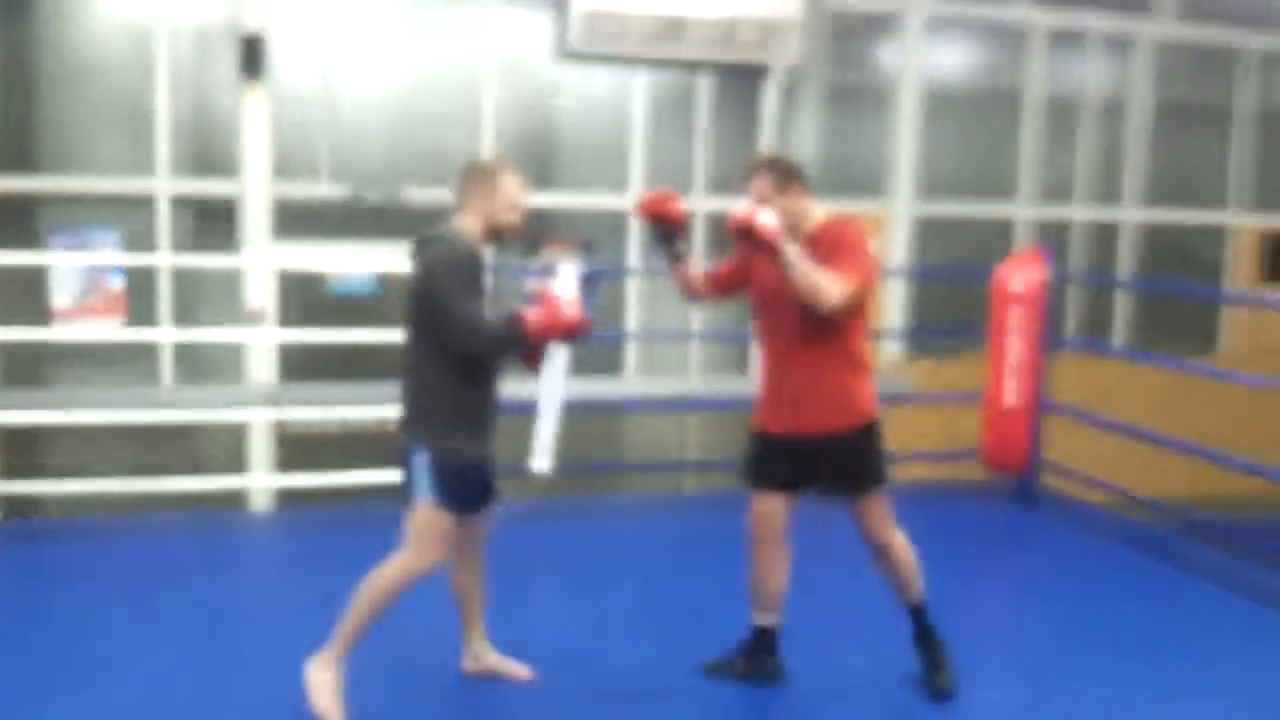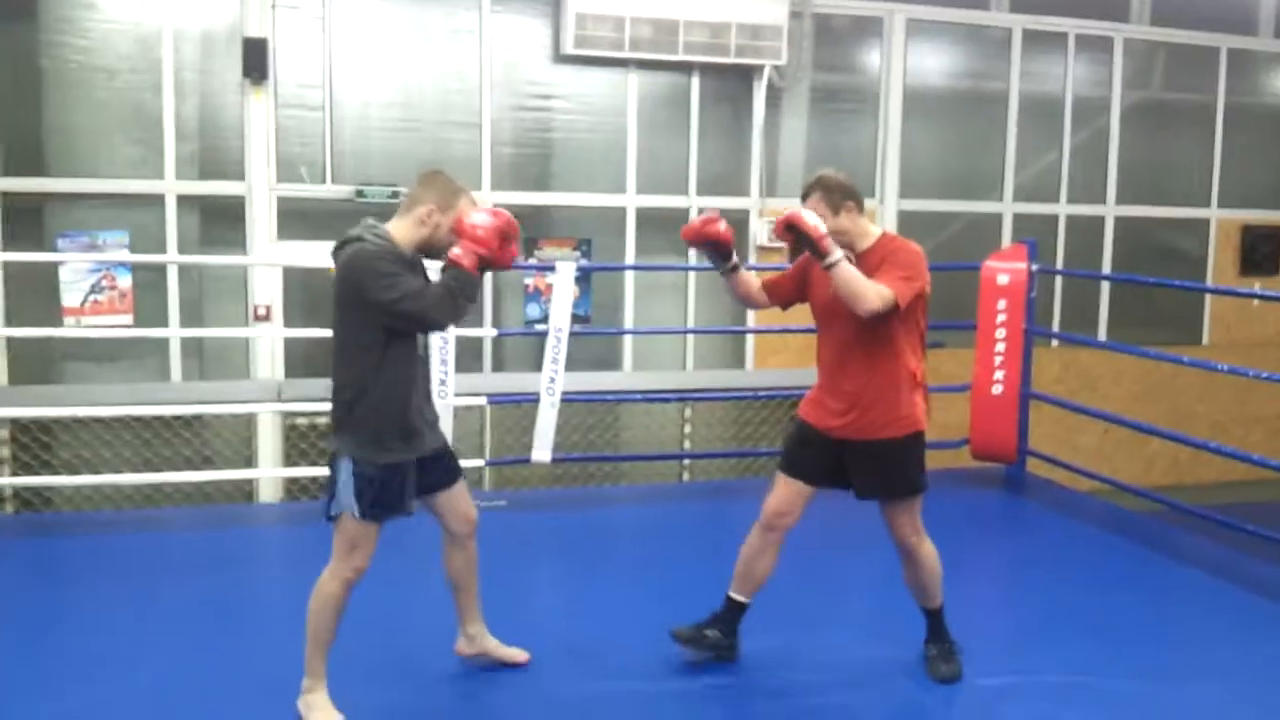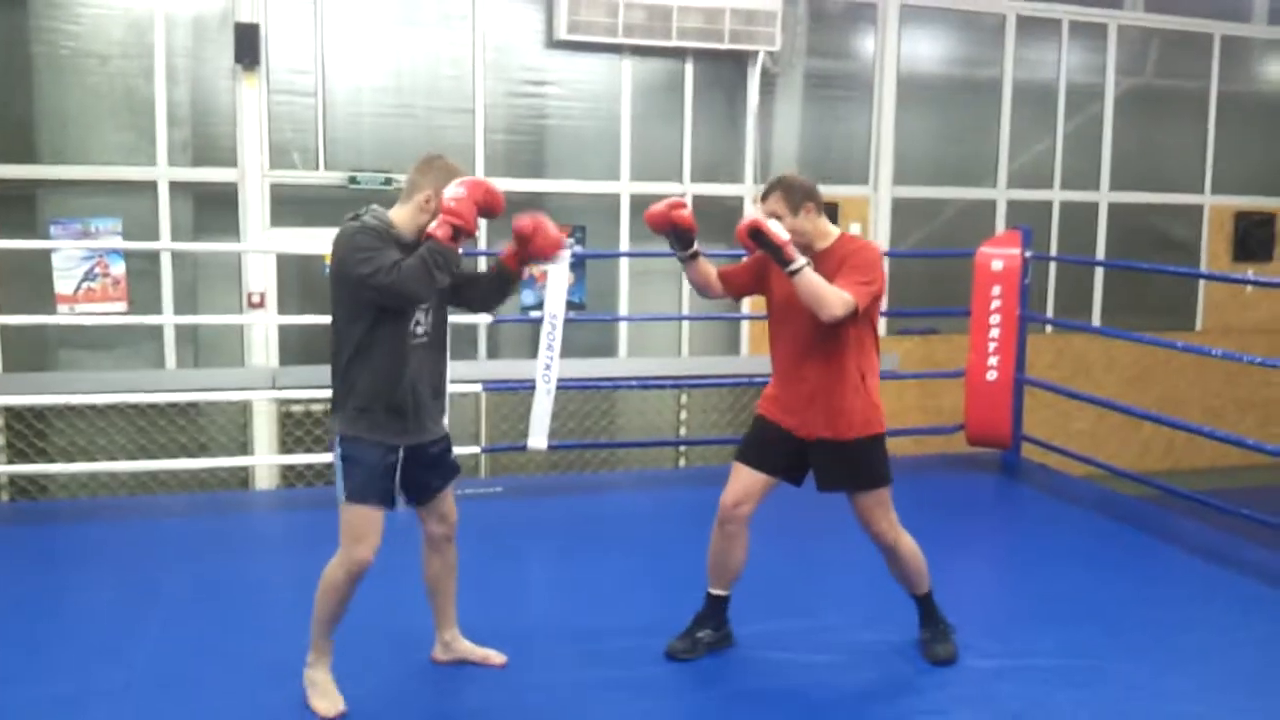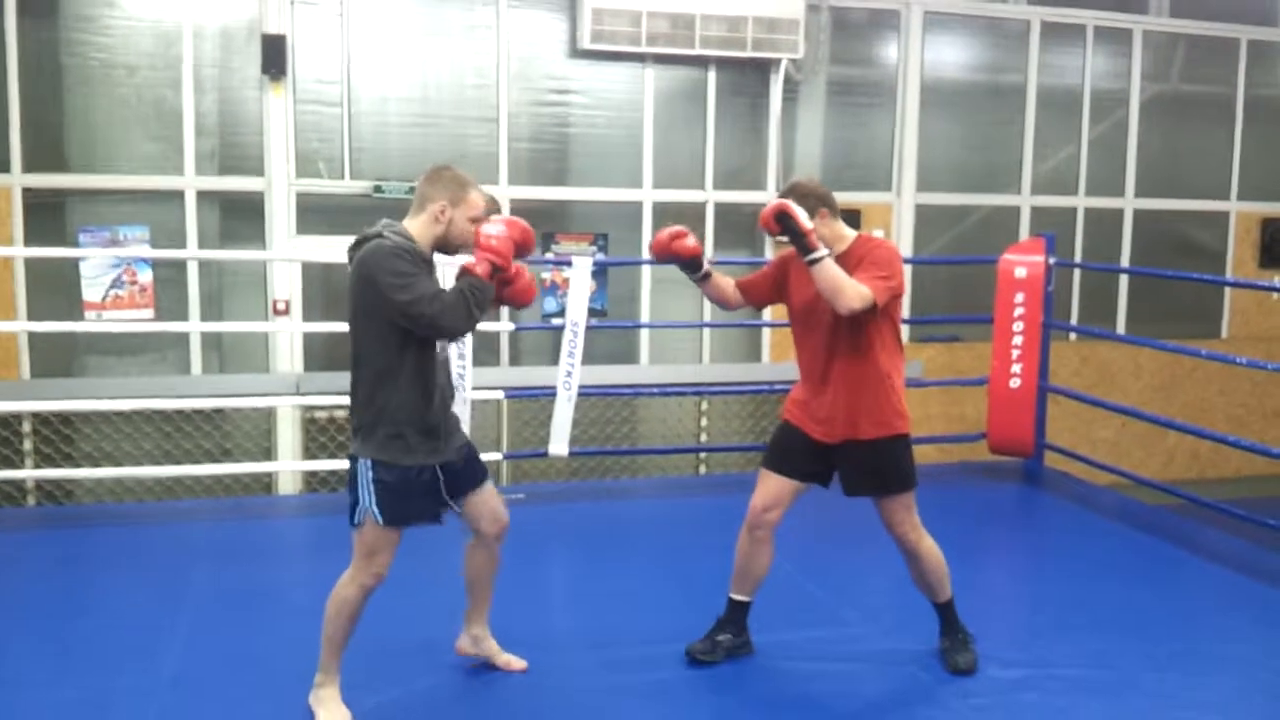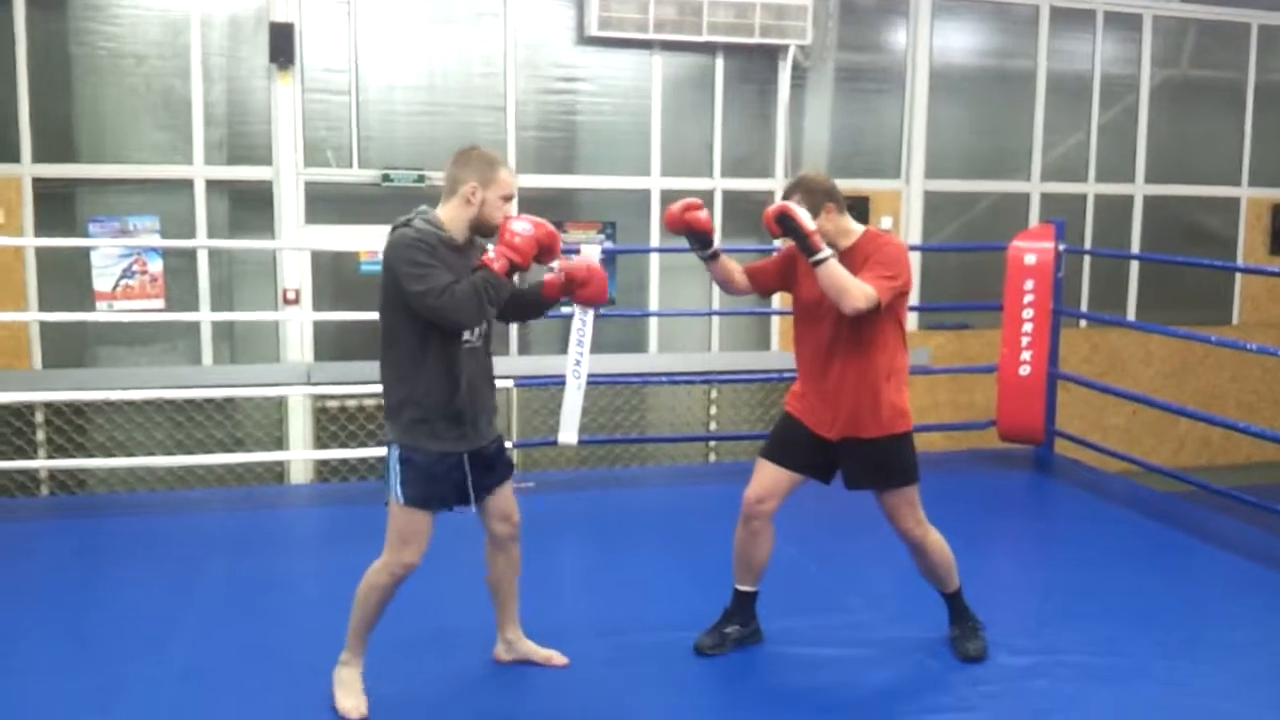
dt=0.4s
person 1, frame 1
left shoulder: (460, 257)
right shoulder: (449, 259)
right elbow: (471, 339)
left wrist: (525, 332)
right wrist: (537, 322)
left hip: (462, 431)
right hip: (439, 434)
left knee: (471, 542)
right knee: (421, 555)
left ankle: (477, 649)
right ankle: (328, 661)
person 1, frame 2
left shoulder: (404, 258)
right shoulder: (364, 261)
left elbow: (434, 308)
right elbow: (434, 311)
left wrist: (479, 260)
right wrist: (469, 254)
left hip: (417, 430)
right hip: (368, 443)
left knee: (463, 523)
right knee: (349, 565)
left ankle: (473, 634)
person 1, frame 3
left shoulder: (423, 248)
right shoulder: (358, 241)
left elbow: (480, 296)
right elbow: (409, 286)
left wrist: (518, 256)
right wrist: (450, 229)
left hip: (423, 425)
right hip: (368, 428)
left knee: (442, 532)
right knee: (358, 553)
left ankle: (448, 639)
right ankle: (317, 664)
person 1, frame 4
left shoulder: (416, 258)
right shoulder: (381, 258)
right elbow: (446, 317)
left wrist: (491, 292)
right wrist: (486, 264)
left hip: (439, 436)
right hip: (390, 448)
left knee: (492, 523)
right knee: (369, 570)
left ankle: (475, 634)
person 1, frame 5
left shoulder: (469, 246)
right shoulder: (411, 245)
left elbow: (509, 307)
right elbow: (457, 309)
left wrist: (559, 284)
right wrist: (505, 259)
left hip: (474, 425)
right hip: (424, 433)
left knee: (506, 528)
right knee: (403, 556)
left ankle: (511, 639)
right ankle: (349, 664)
person 2, frame 1
left shoulder: (845, 238)
right shoulder: (757, 249)
left elbow: (829, 298)
right elbow: (700, 288)
left wrist: (782, 242)
right wrist: (673, 245)
left hip: (842, 416)
right hip: (779, 417)
left knee: (877, 531)
right knee: (764, 529)
left ankle: (928, 641)
right ankle: (762, 649)
person 2, frame 2
left shoulder: (905, 256)
right shoulder: (818, 258)
left elbow: (869, 302)
right elbow: (760, 296)
left wrist: (823, 245)
right wrist: (724, 259)
left hip: (890, 424)
right hip: (825, 416)
left knee: (908, 537)
right knee: (774, 517)
left ankle: (938, 637)
right ankle: (725, 627)
person 2, frame 3
left shoulder: (862, 255)
right shoulder: (772, 258)
left elbow: (831, 308)
right elbow: (713, 287)
left wrist: (787, 253)
right wrist: (686, 247)
left hip: (850, 420)
right hip: (783, 413)
left knee: (883, 530)
right knee: (732, 508)
left ankle: (932, 620)
right ankle: (712, 621)
person 2, frame 4
left shoulder: (880, 255)
right shoulder: (791, 264)
left elbow: (849, 302)
right elbow: (733, 297)
left wrist: (808, 242)
right wrist: (696, 268)
left hip: (874, 423)
right hip: (809, 417)
left knee: (907, 532)
right knee: (759, 514)
left ankle: (952, 629)
right ankle: (732, 627)
person 2, frame 5
left shoulder: (887, 251)
right shoulder: (798, 256)
left elbow: (854, 301)
right elbow: (739, 282)
left wrist: (811, 243)
right wrist: (706, 247)
left hip: (877, 418)
right hip: (811, 411)
left knee: (911, 527)
right knee: (755, 504)
left ankle: (962, 617)
right ankle: (741, 616)
